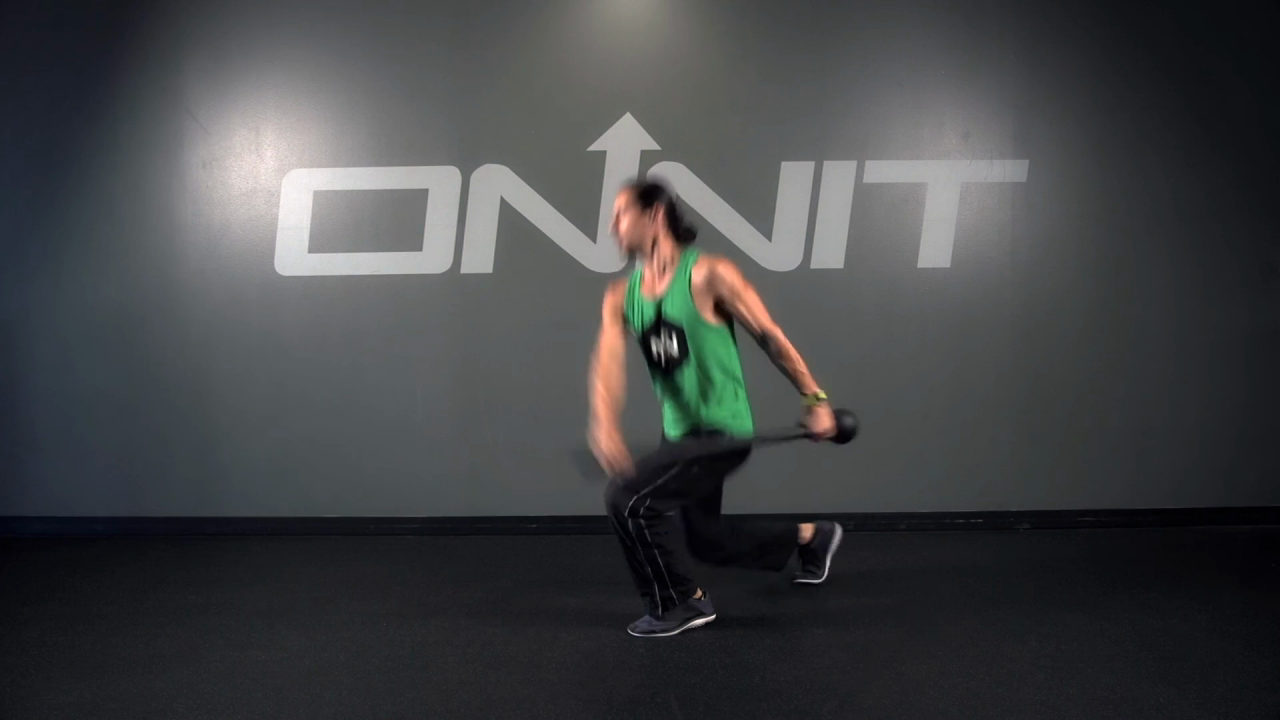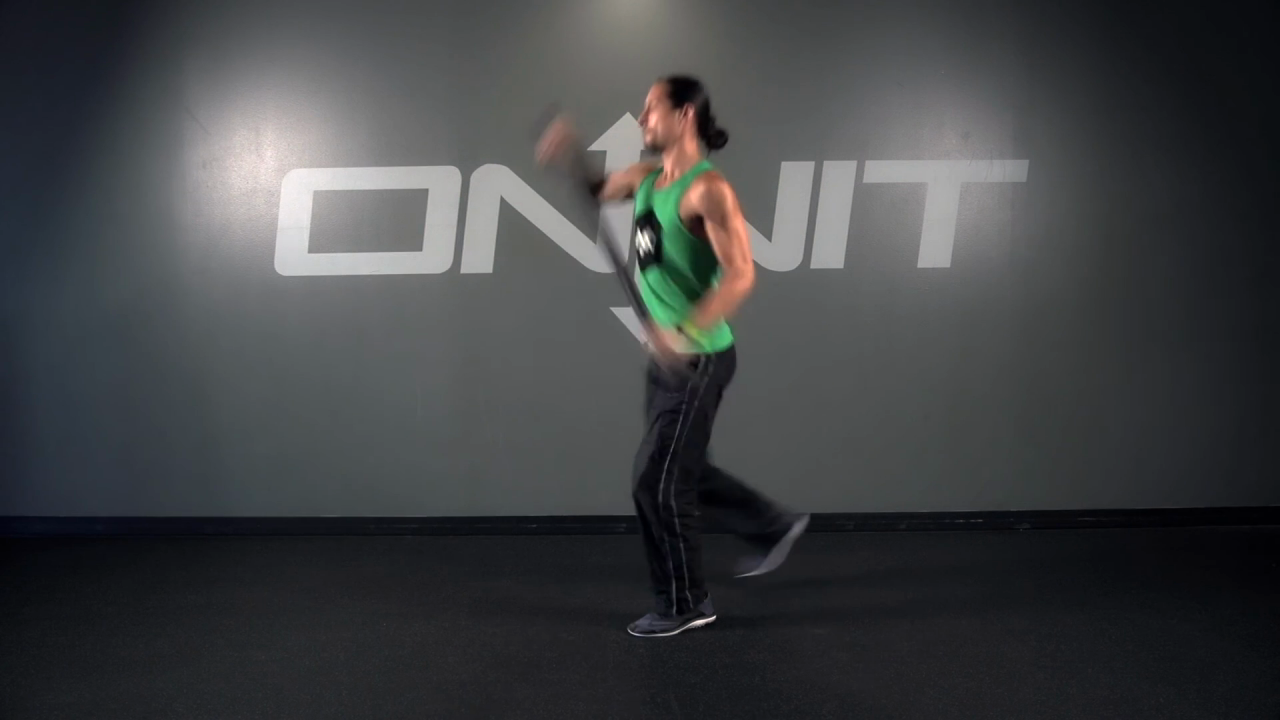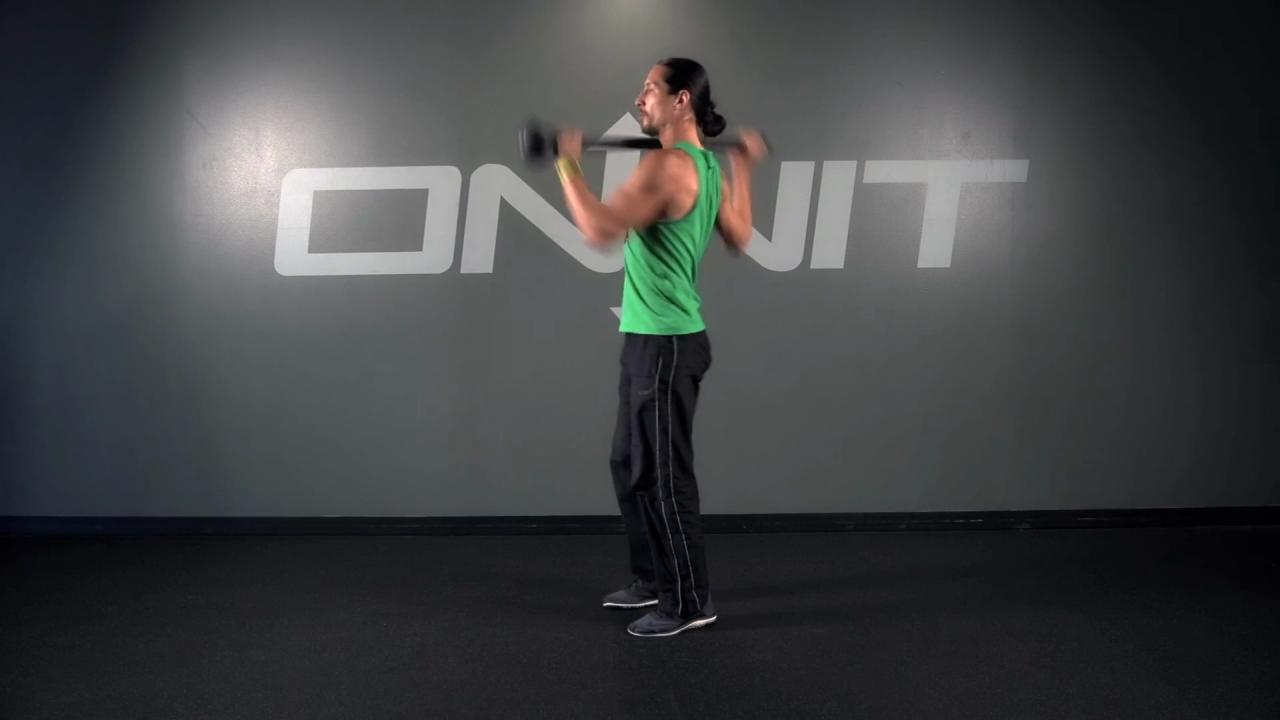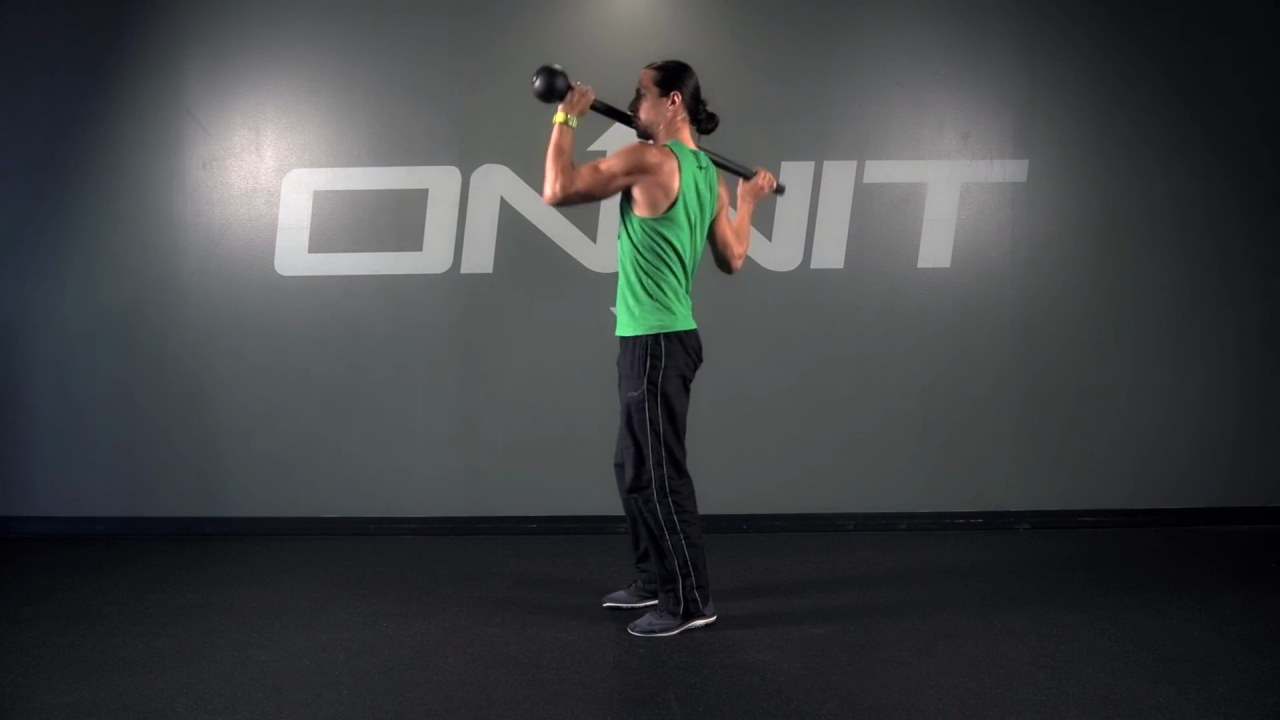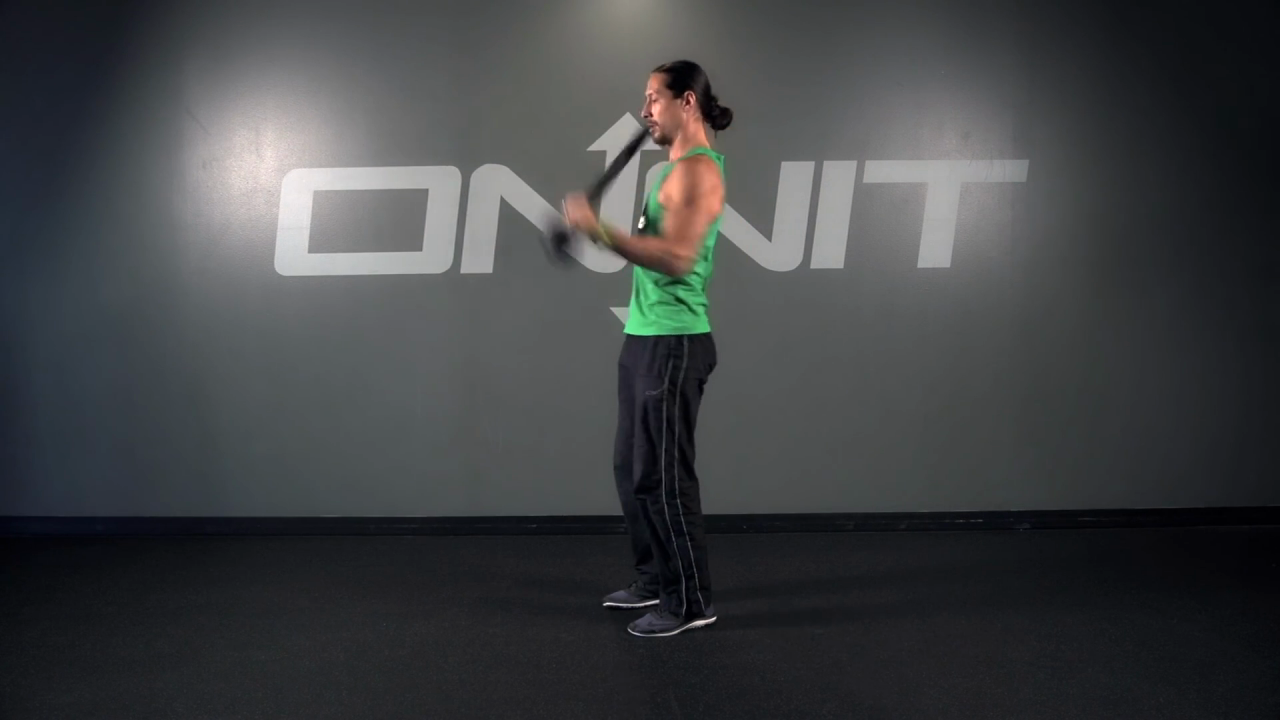
dt=0.3s
person 1, frame 1
left shoulder: (707, 274)
right shoulder: (620, 295)
left elbow: (769, 335)
right elbow: (608, 365)
left wrist: (815, 399)
right wrist: (605, 425)
left hip: (720, 432)
right hip: (680, 433)
left knee: (628, 498)
right knee: (707, 540)
left ankle: (679, 604)
right ankle: (810, 538)
person 1, frame 2
left shoulder: (709, 189)
right shoulder: (649, 176)
left elbow: (741, 274)
right elbow: (599, 190)
left wrist: (689, 330)
right wrist: (564, 155)
left hip: (699, 359)
right hip: (667, 355)
left knee: (658, 481)
right knee: (684, 469)
left ankle: (685, 604)
right ankle: (773, 524)
person 1, frame 3
left shoulder: (666, 166)
right shoulder: (700, 163)
left elbow: (600, 230)
right elbow: (737, 238)
left wrist: (568, 162)
right wrist: (743, 168)
left hip: (667, 345)
right hip: (647, 339)
left knee: (659, 476)
right knee: (629, 466)
left ankle: (689, 602)
right ankle: (654, 578)
person 1, frame 4
left shoulder: (649, 157)
right shoulder: (705, 174)
left elbow: (559, 191)
right elbow: (732, 259)
left wrist: (565, 119)
right wrist: (749, 198)
left hip: (656, 342)
right hip: (650, 338)
left knee: (657, 474)
right knee: (634, 469)
left ankle: (691, 600)
right ankle: (657, 577)
person 1, frame 5
left shoulder: (695, 171)
right shoulder: (689, 162)
left elbow: (677, 256)
left wrist: (598, 227)
left hip: (674, 345)
right hip: (647, 340)
left knee: (662, 477)
right knee: (632, 469)
left ankle: (690, 602)
right ankle: (656, 578)
